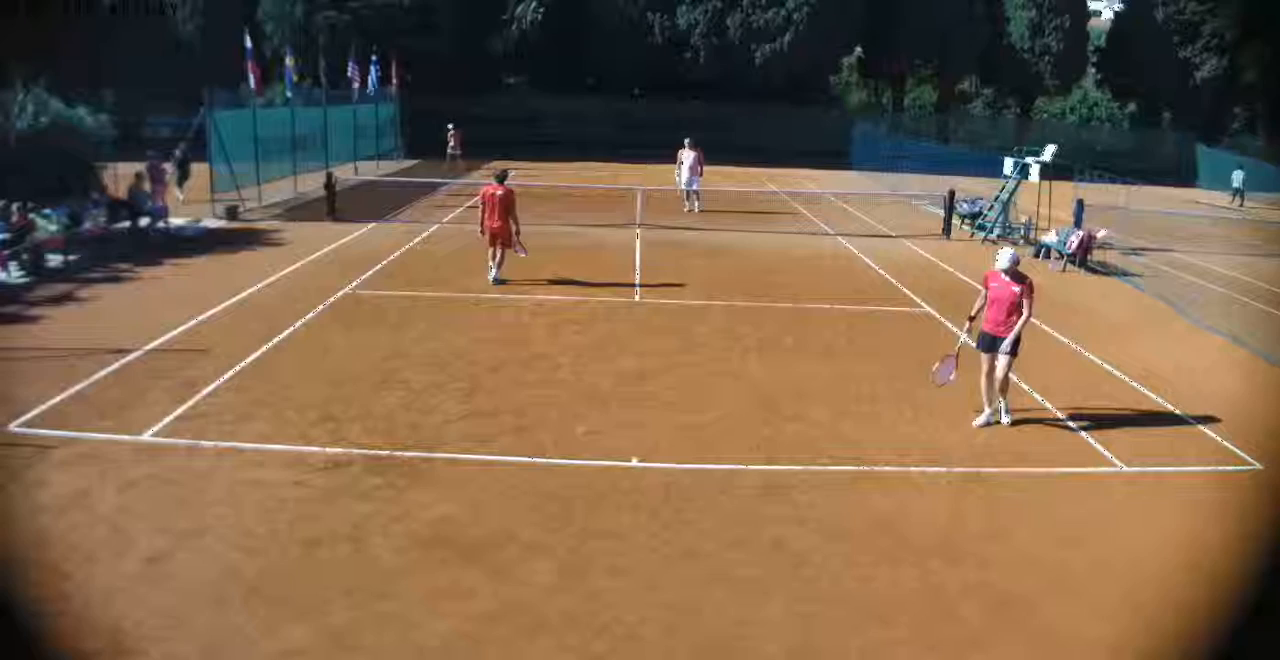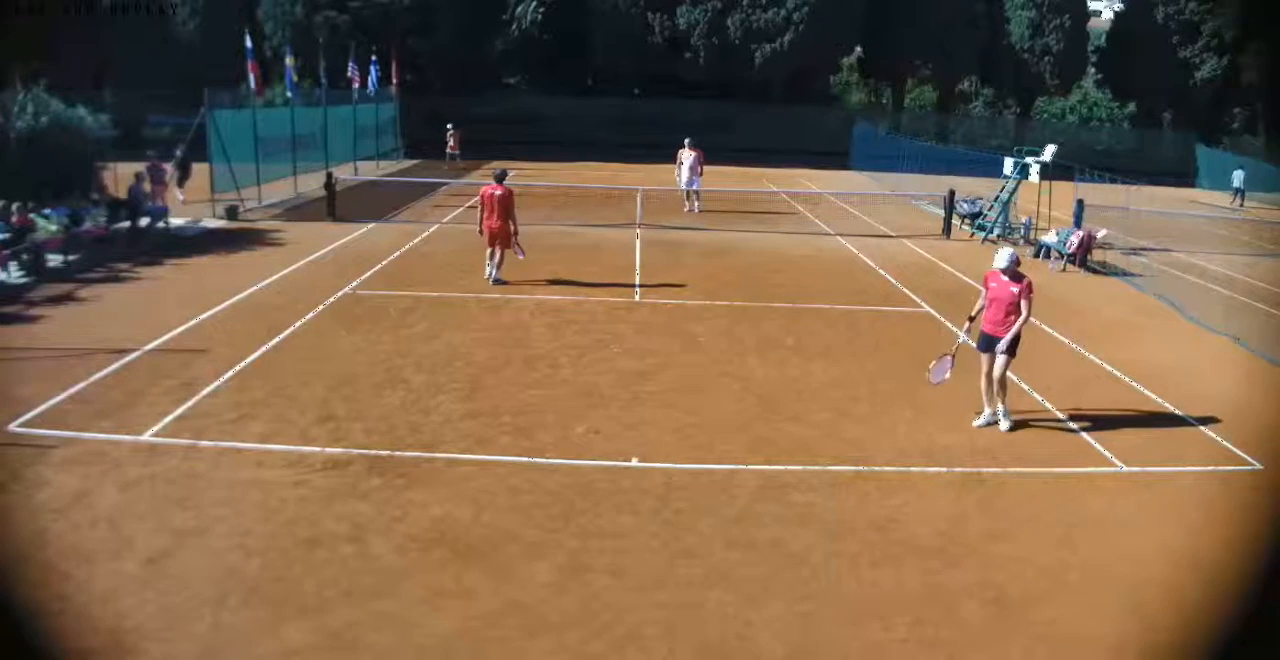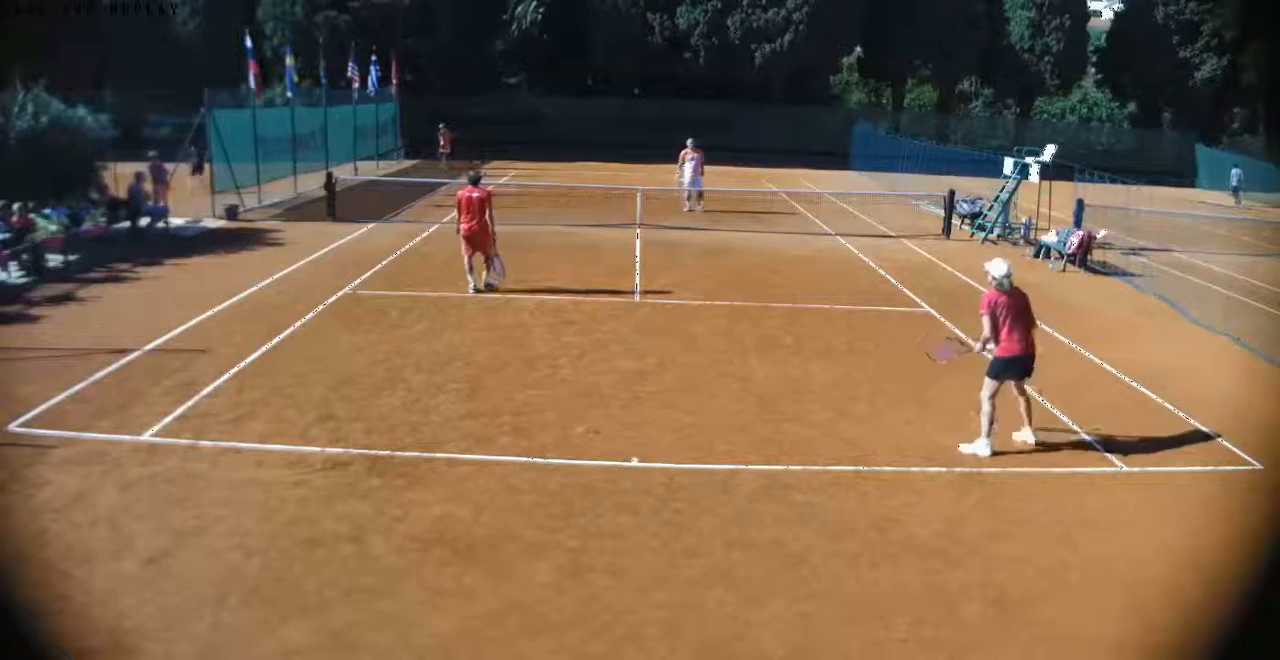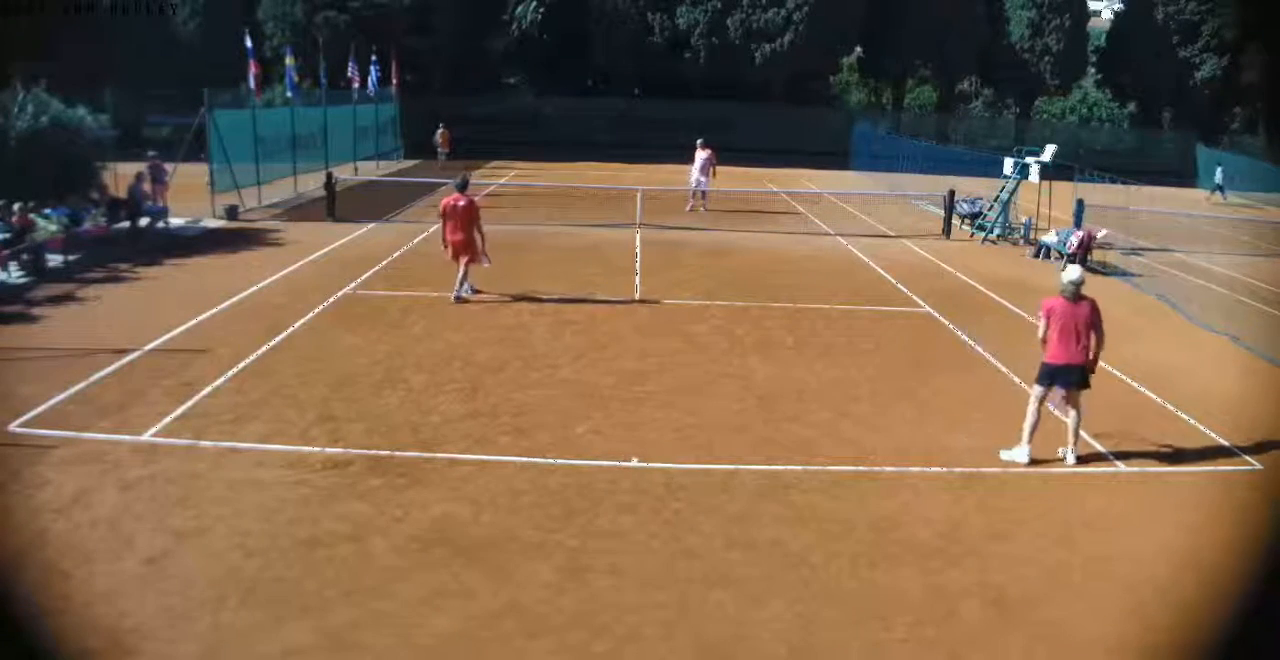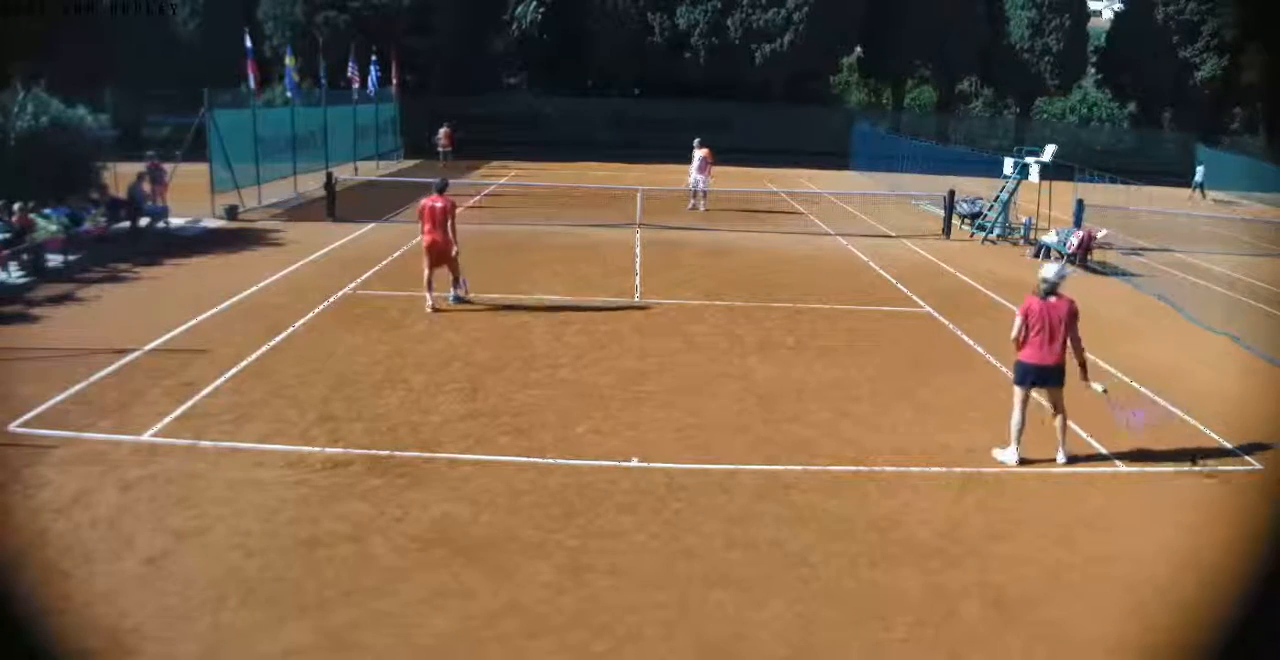
dt=0.7s
person 1, frame 1
left shoulder: (1025, 282)
right shoulder: (990, 276)
left elbow: (1026, 314)
left wrist: (1012, 337)
right wrist: (970, 320)
left hip: (1009, 336)
right hip: (988, 331)
left knee: (1001, 375)
right knee: (986, 372)
left ankle: (1002, 403)
right ankle: (988, 411)
person 1, frame 2
left shoulder: (1023, 283)
right shoulder: (990, 276)
left elbow: (1025, 315)
left wrist: (1008, 338)
right wrist: (970, 320)
left hip: (1007, 336)
right hip: (987, 331)
left knee: (997, 375)
right knee: (986, 372)
left ankle: (1001, 409)
right ankle: (988, 412)
person 1, frame 3
left shoulder: (989, 298)
right shoulder: (1020, 295)
left elbow: (987, 334)
right elbow: (1032, 324)
left wrist: (980, 344)
left hip: (1006, 354)
right hip: (1027, 352)
left knee: (987, 396)
right knee: (1020, 391)
left ankle: (984, 443)
right ankle: (1028, 431)
person 1, frame 4
left shoulder: (1050, 303)
right shoulder: (1091, 305)
left elbow: (1041, 336)
right elbow: (1099, 338)
right wrist: (1093, 360)
left hip: (1054, 362)
right hip: (1079, 364)
left knee: (1035, 403)
right knee: (1073, 407)
left ankle: (1023, 450)
right ankle: (1070, 452)
person 1, frame 5
left shoulder: (1029, 302)
right shoulder: (1069, 306)
left elbow: (1014, 336)
right elbow: (1075, 340)
left wrist: (1020, 351)
right wrist: (1082, 366)
left hip: (1028, 362)
right hip: (1055, 364)
left knee: (1019, 407)
right knee: (1058, 407)
left ankle: (1013, 452)
right ankle: (1061, 451)
